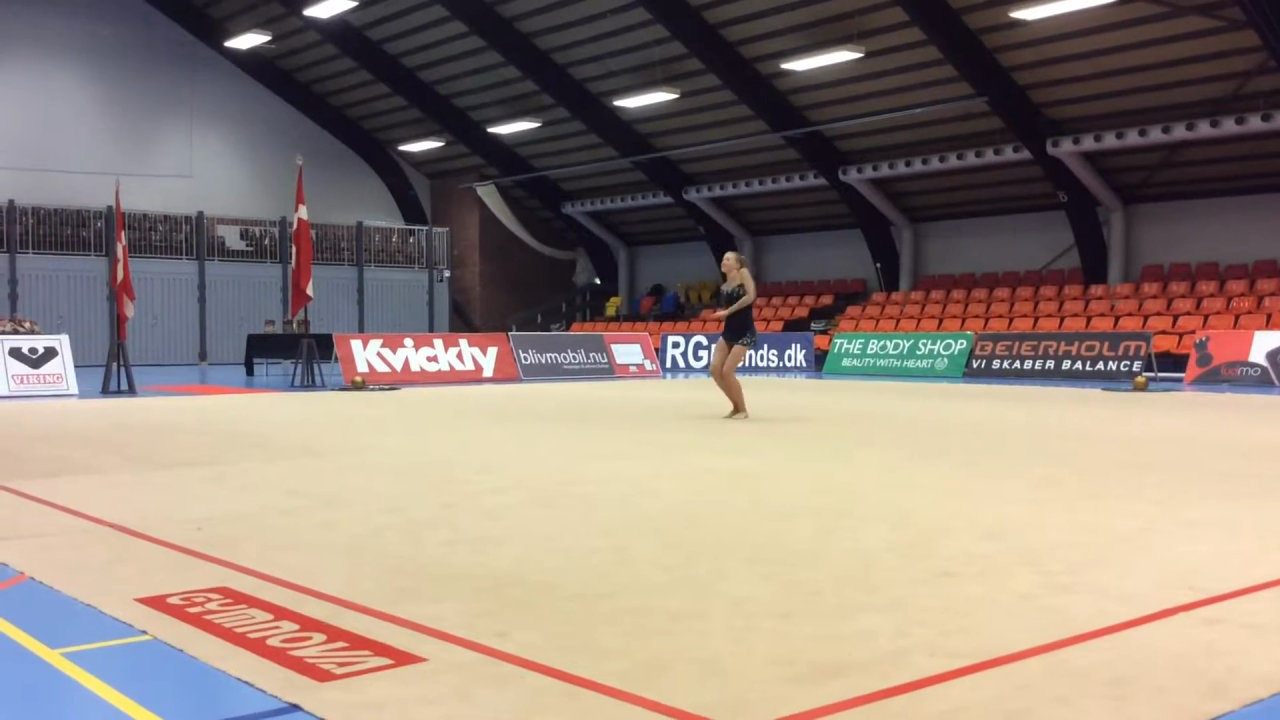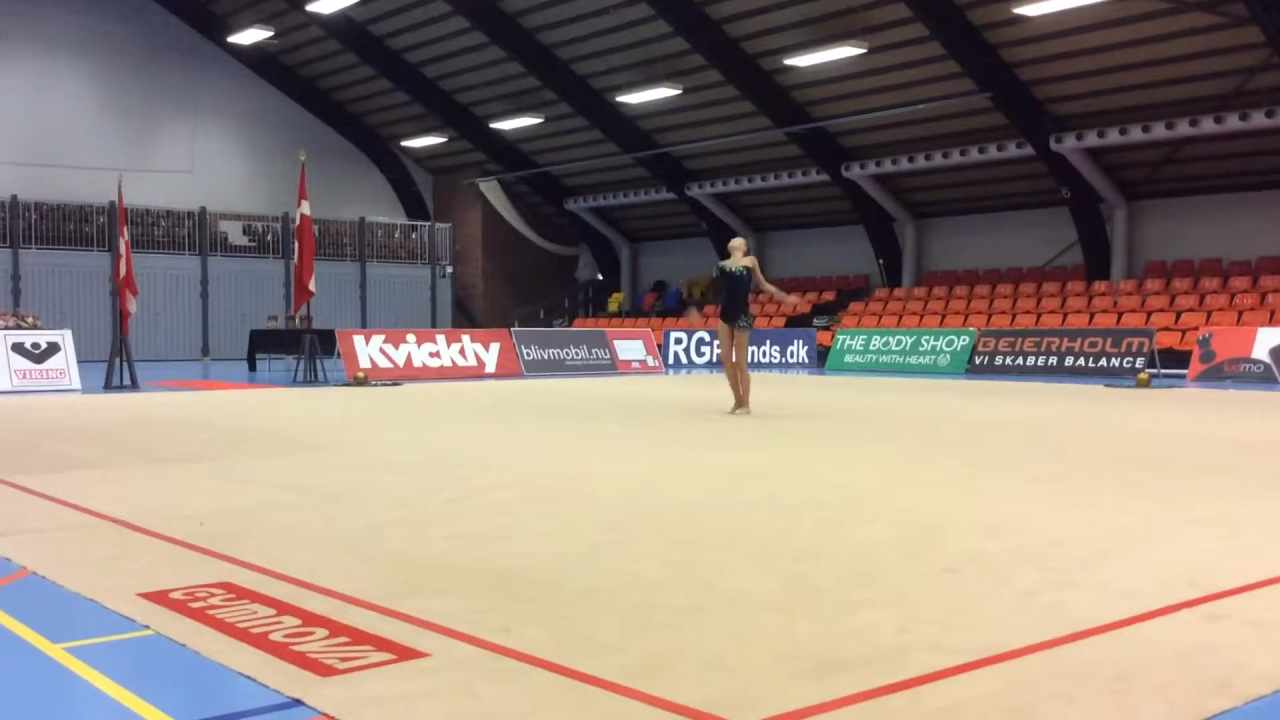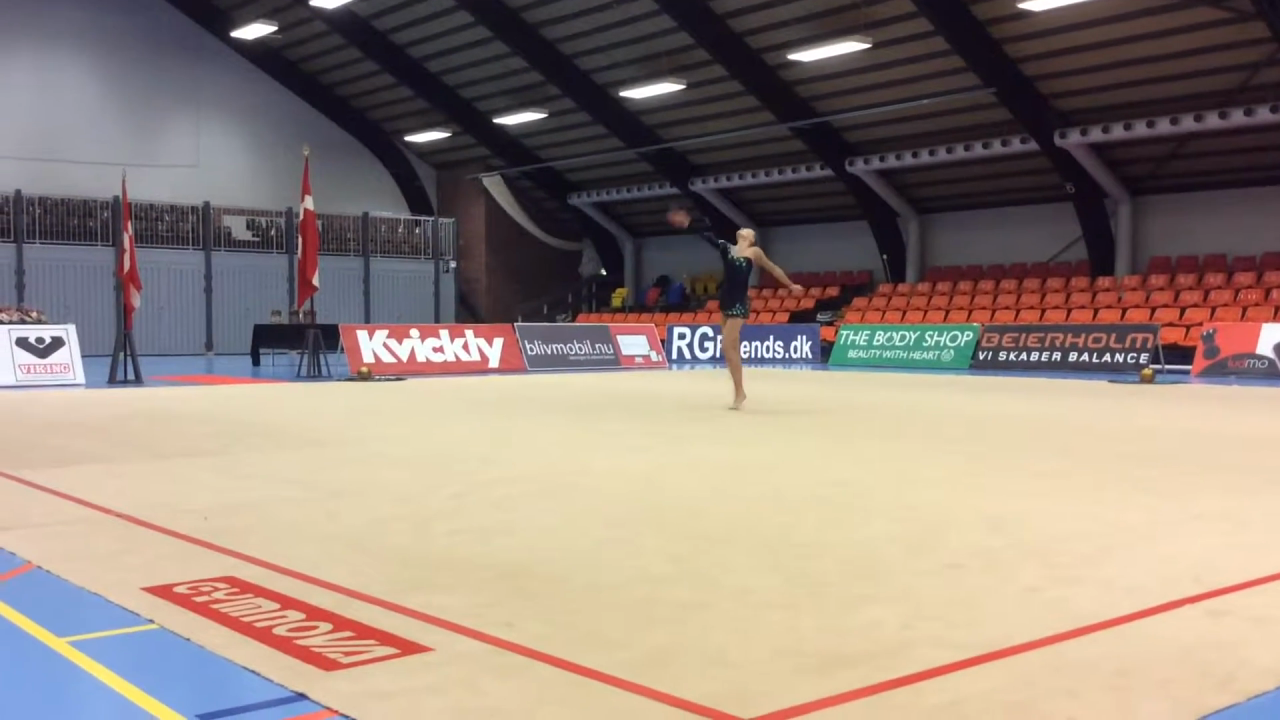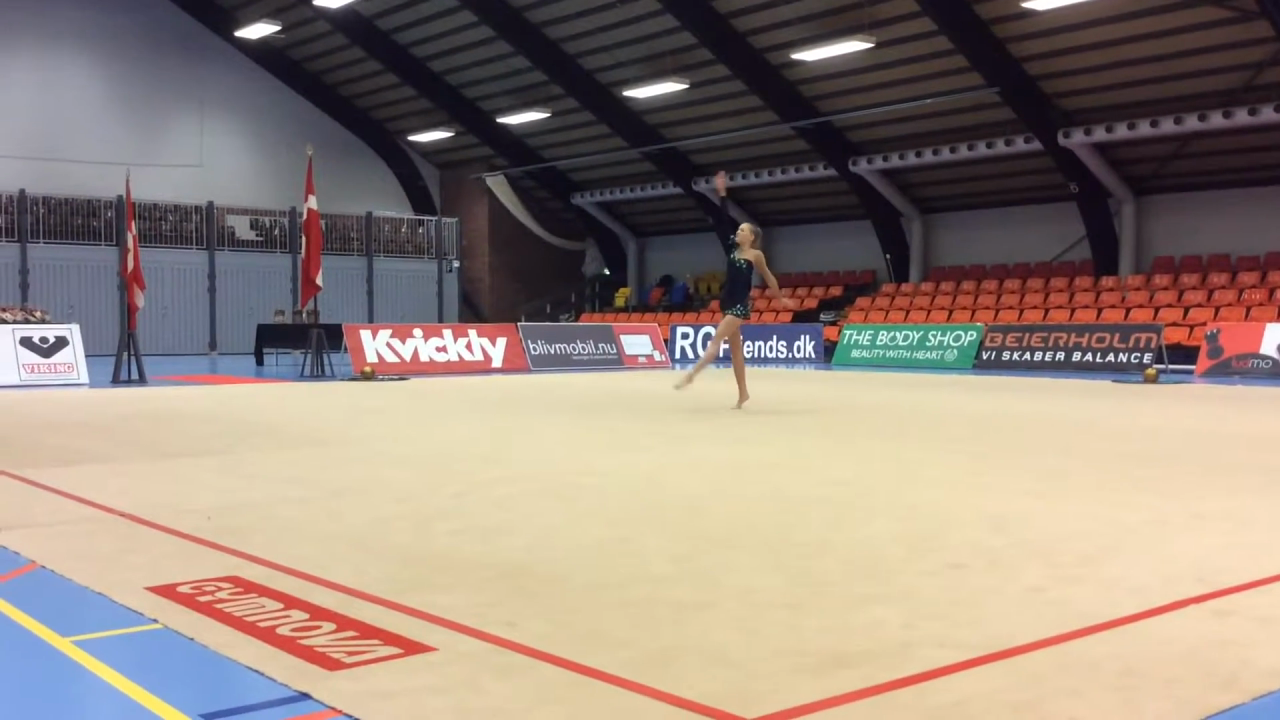
dt=0.2s
person 1, frame 1
left shoulder: (744, 273)
right shoulder: (724, 287)
left elbow: (751, 296)
left wrist: (727, 312)
left hip: (745, 334)
right hip: (728, 332)
left knee: (727, 372)
right knee: (715, 369)
left ankle: (742, 409)
right ankle: (736, 407)
person 1, frame 2
left shoulder: (751, 261)
right shoulder: (722, 266)
left elbow: (762, 285)
left wrist: (784, 297)
left hip: (742, 315)
right hip: (725, 315)
left knee: (740, 362)
right knee: (726, 359)
left ankle: (745, 404)
right ankle: (738, 401)
person 1, frame 3
left shoulder: (755, 252)
right shoulder: (727, 248)
left elbow: (772, 268)
right elbow: (708, 236)
left wrist: (790, 285)
right wrist: (688, 223)
left hip: (738, 304)
right hip: (725, 301)
left knee: (729, 347)
right knee: (731, 349)
left ankle: (739, 392)
right ankle: (738, 391)
person 1, frame 4
left shoulder: (756, 255)
right shoulder: (732, 246)
left elbow: (768, 278)
right elbow: (724, 219)
left wrist: (781, 298)
right wrist: (722, 192)
left hip: (739, 305)
right hip: (728, 302)
left knee: (716, 339)
right knee: (735, 351)
left ankle: (692, 375)
right ankle: (742, 393)
